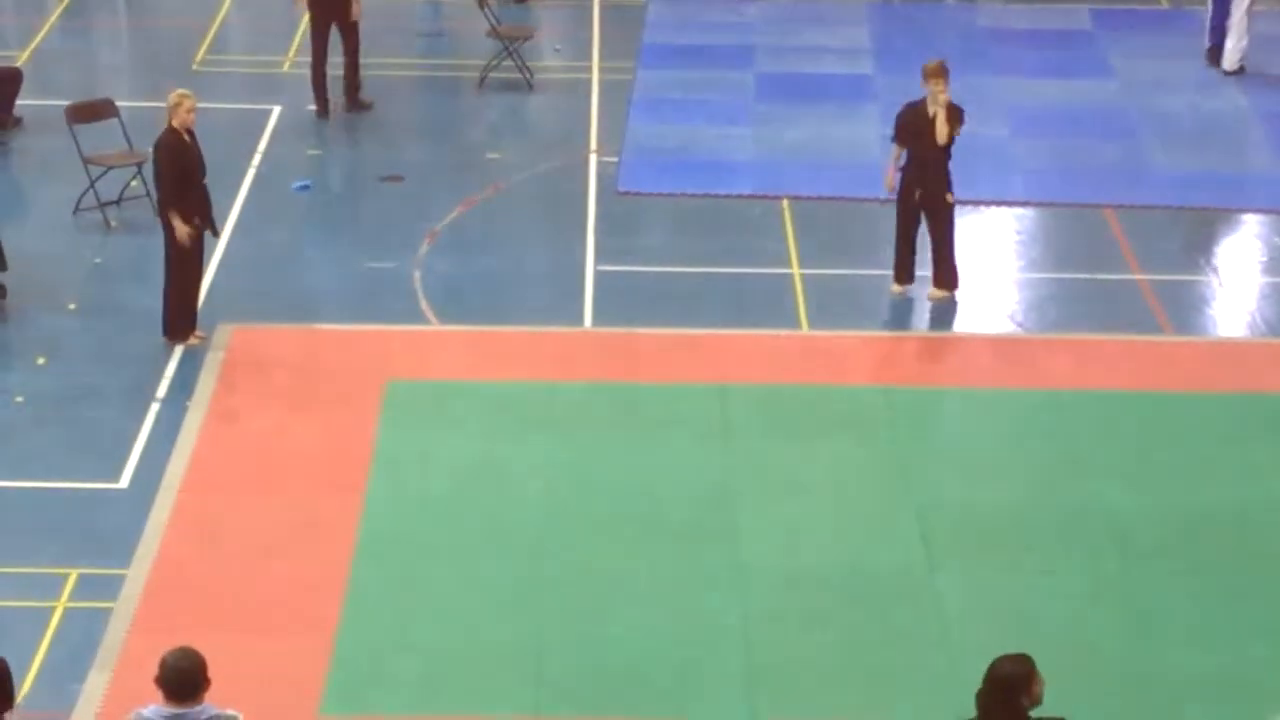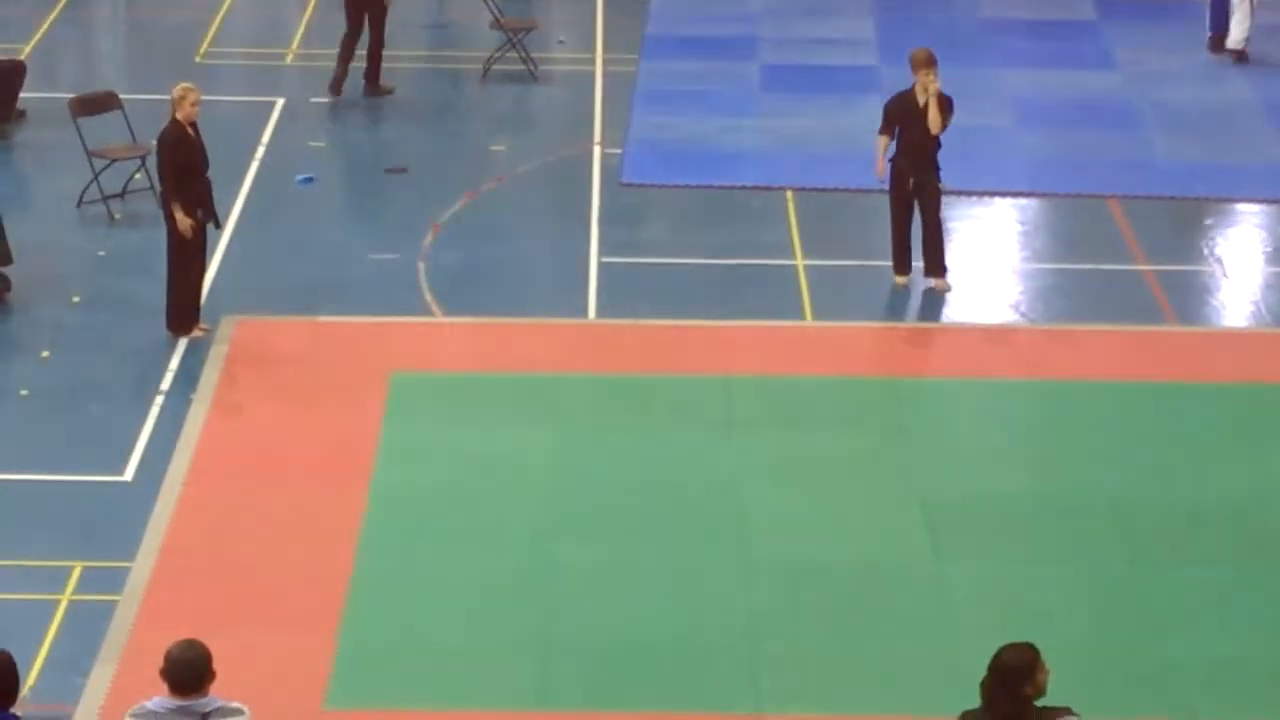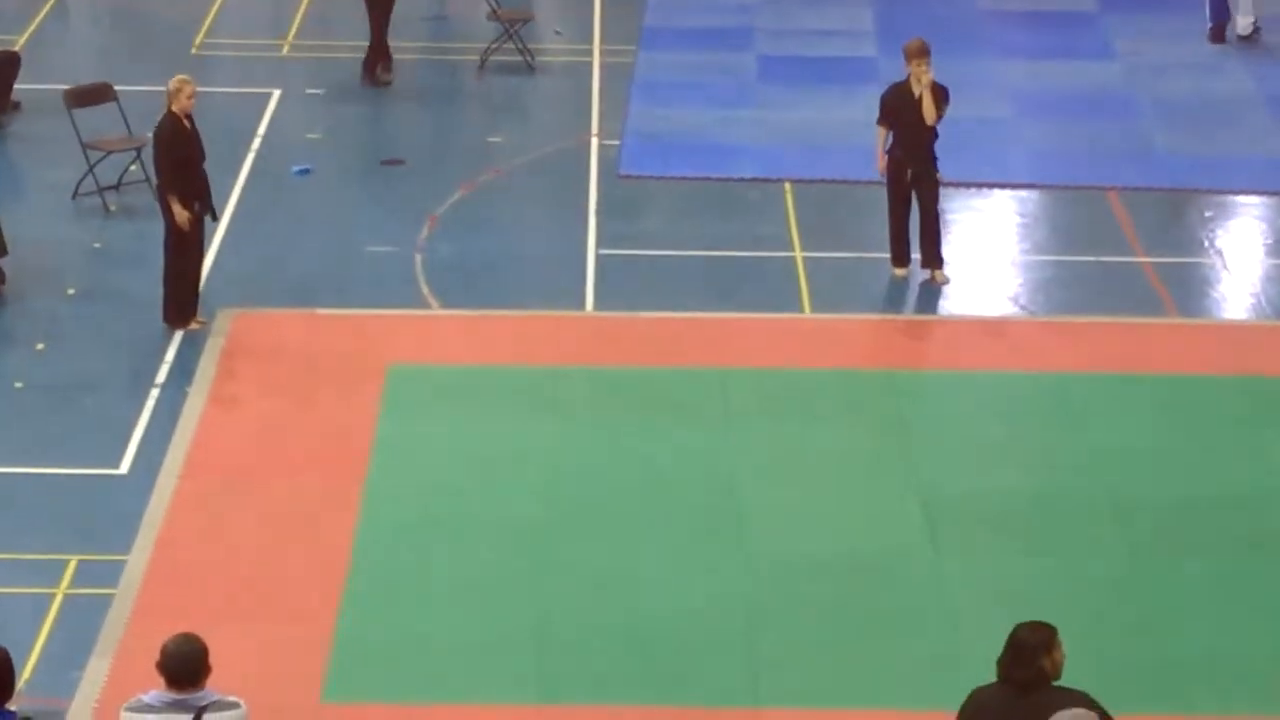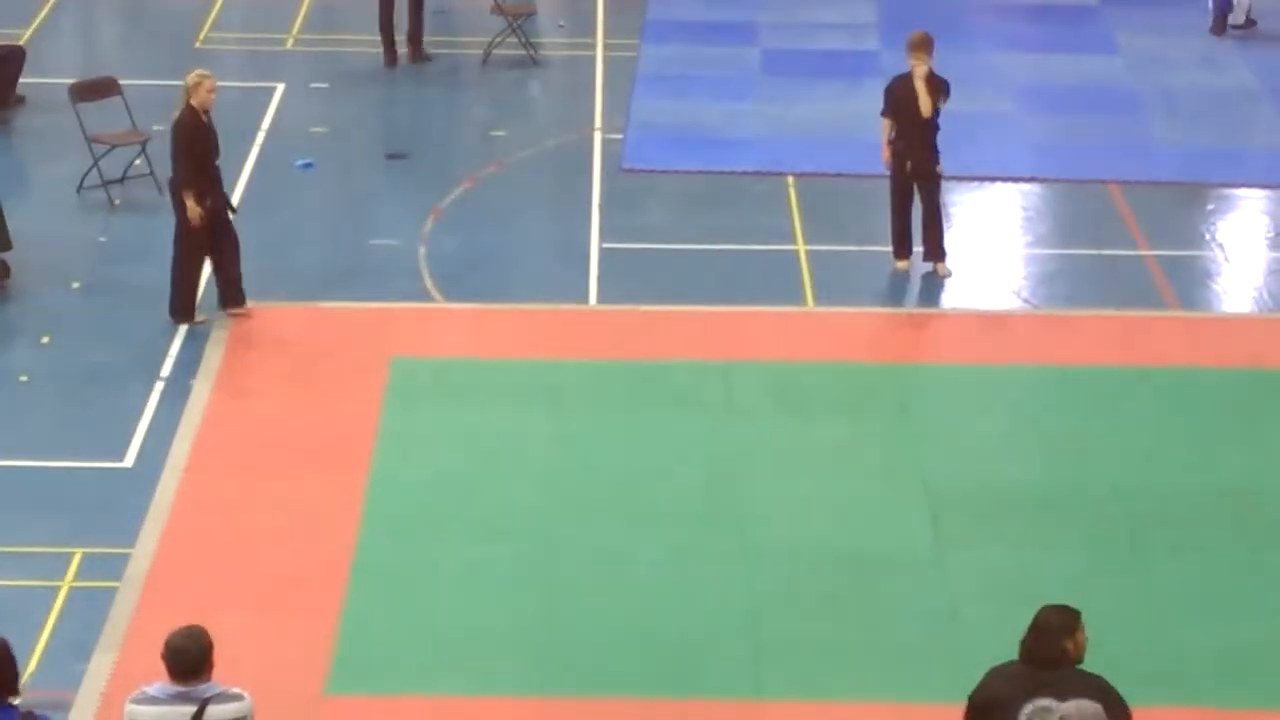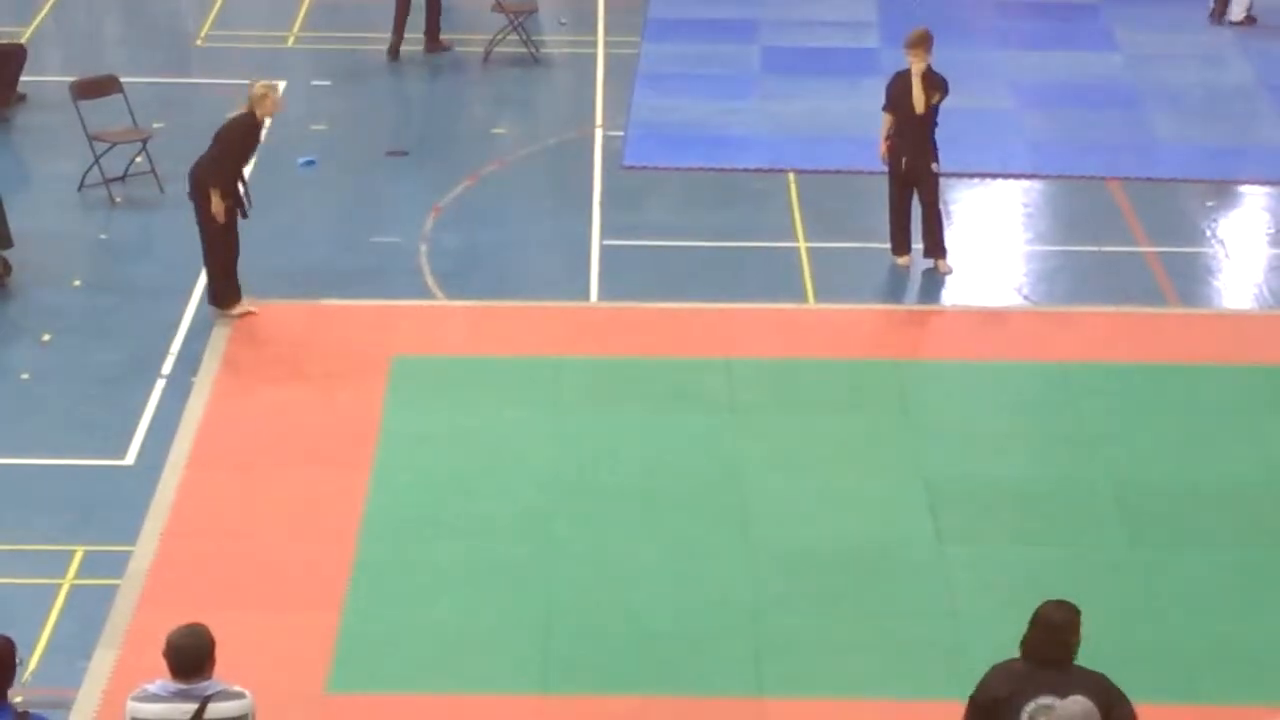
dt=0.4s
person 1, frame 1
left shoulder: (189, 136)
right shoulder: (166, 144)
right elbow: (164, 188)
left wrist: (202, 213)
right wrist: (176, 222)
left hip: (193, 212)
right hip: (178, 216)
left knee: (193, 272)
right knee: (180, 272)
left ankle: (188, 326)
right ankle: (177, 331)
person 1, frame 2
left shoulder: (192, 129)
right shoulder: (170, 137)
right elbow: (168, 181)
left wrist: (204, 207)
right wrist: (178, 214)
left hip: (196, 206)
right hip: (181, 209)
left knee: (196, 264)
right knee: (182, 265)
left ankle: (192, 319)
right ankle: (180, 324)
person 1, frame 3
left shoulder: (188, 122)
right shoulder: (166, 129)
right elbow: (164, 173)
left wrist: (202, 199)
right wrist: (176, 207)
left hip: (194, 198)
right hip: (178, 202)
left knee: (194, 256)
right knee: (180, 258)
left ankle: (189, 312)
right ankle: (178, 317)
person 1, frame 4
left shoulder: (204, 117)
right shoulder: (185, 124)
right elbow: (181, 166)
left wrist: (214, 192)
right wrist: (189, 202)
left hip: (209, 191)
right hip: (191, 195)
left knee: (226, 244)
right knee: (190, 253)
left ankle: (232, 301)
right ankle: (182, 312)
person 1, frame 5
left shoulder: (253, 123)
right shoulder: (241, 126)
right elbow: (219, 161)
left wrist: (233, 194)
right wrist: (216, 200)
left hip: (223, 184)
right hip: (206, 184)
left knee: (229, 243)
right knee: (219, 244)
left ankle: (231, 298)
right ankle: (225, 301)
person 2, frame 1
left shoulder: (954, 113)
right shoulder: (911, 110)
left elbow: (942, 140)
right elbow: (899, 142)
left wrist: (942, 109)
right wrist: (892, 170)
left hip: (938, 179)
right hip: (912, 176)
left knee: (942, 232)
right knee: (905, 230)
left ankle: (945, 284)
right ankle: (901, 279)
person 2, frame 2
left shoulder: (944, 102)
right shoulder: (899, 101)
left elbow: (935, 129)
right elbow: (886, 132)
left wrist: (933, 98)
right wrist: (880, 161)
left hip: (928, 168)
right hip: (902, 167)
left knee: (932, 221)
right knee: (901, 221)
left ankle: (938, 273)
right ankle: (901, 270)
person 2, frame 3
left shoulder: (939, 92)
right shoulder: (894, 92)
left elbow: (931, 120)
right elbow: (884, 126)
left wrist: (926, 89)
right wrist: (880, 155)
left hip: (925, 159)
right hip: (899, 159)
left knee: (930, 212)
right knee: (898, 213)
left ankle: (935, 265)
right ankle: (900, 262)
person 2, frame 4
left shoulder: (939, 85)
right shoulder: (897, 84)
left elbow: (928, 112)
right elbow: (888, 117)
left wrist: (921, 81)
right wrist: (886, 146)
left hip: (926, 152)
right hip: (901, 151)
left knee: (932, 204)
right knee: (900, 204)
left ankle: (937, 257)
right ankle: (902, 254)
person 2, frame 5
left shoulder: (937, 83)
right shoulder: (898, 79)
left elbow: (921, 109)
left wrist: (917, 78)
right wrist: (883, 140)
left hip: (924, 149)
right hip: (899, 147)
left knee: (930, 202)
right knee: (899, 201)
left ankle: (938, 254)
right ankle: (902, 250)
